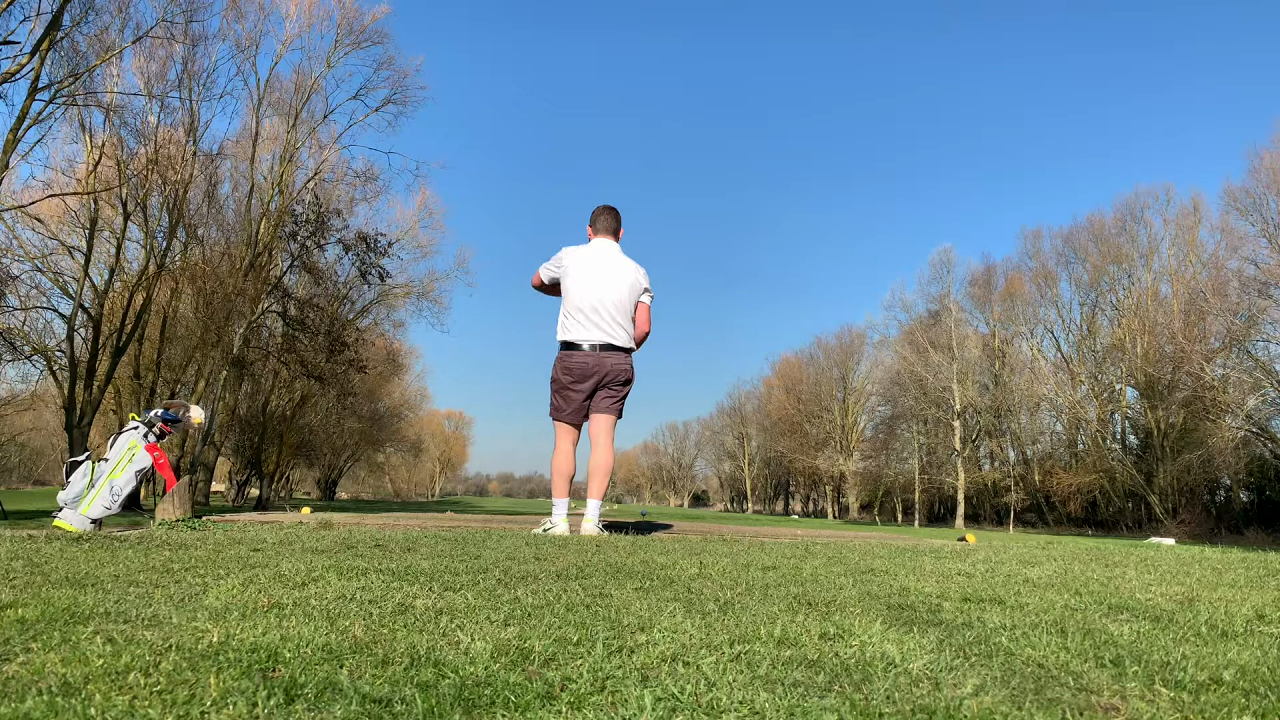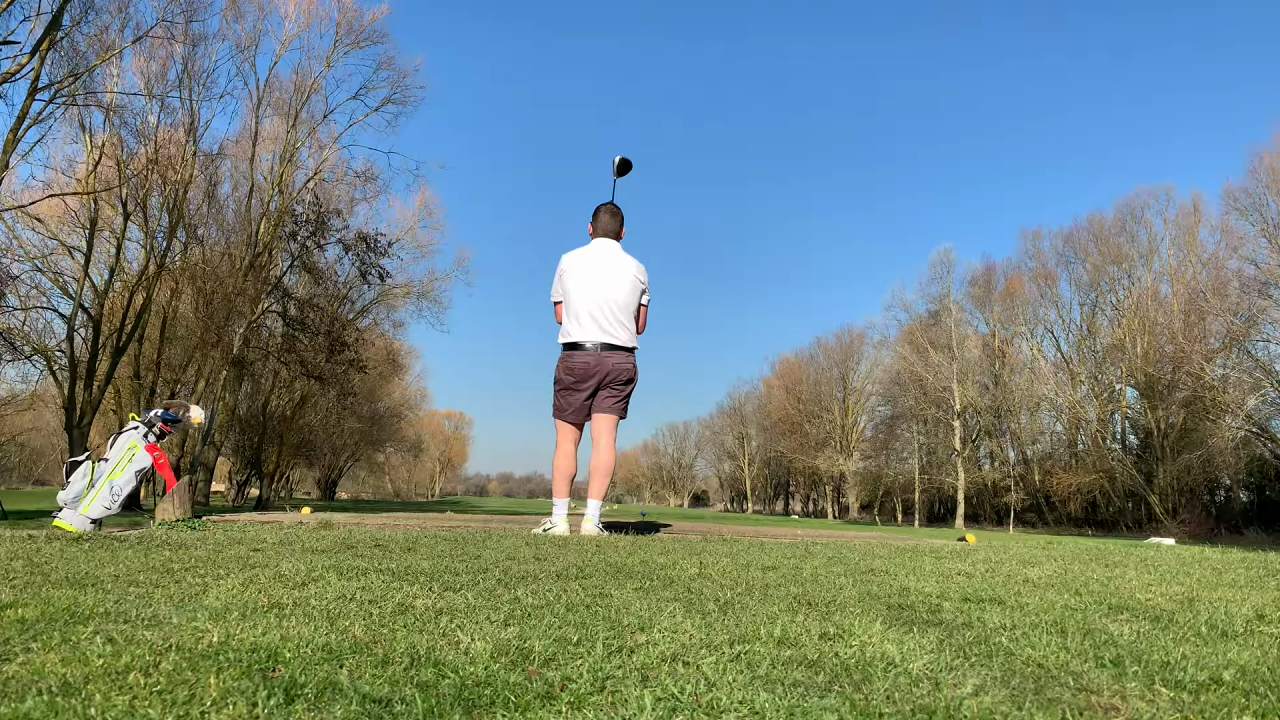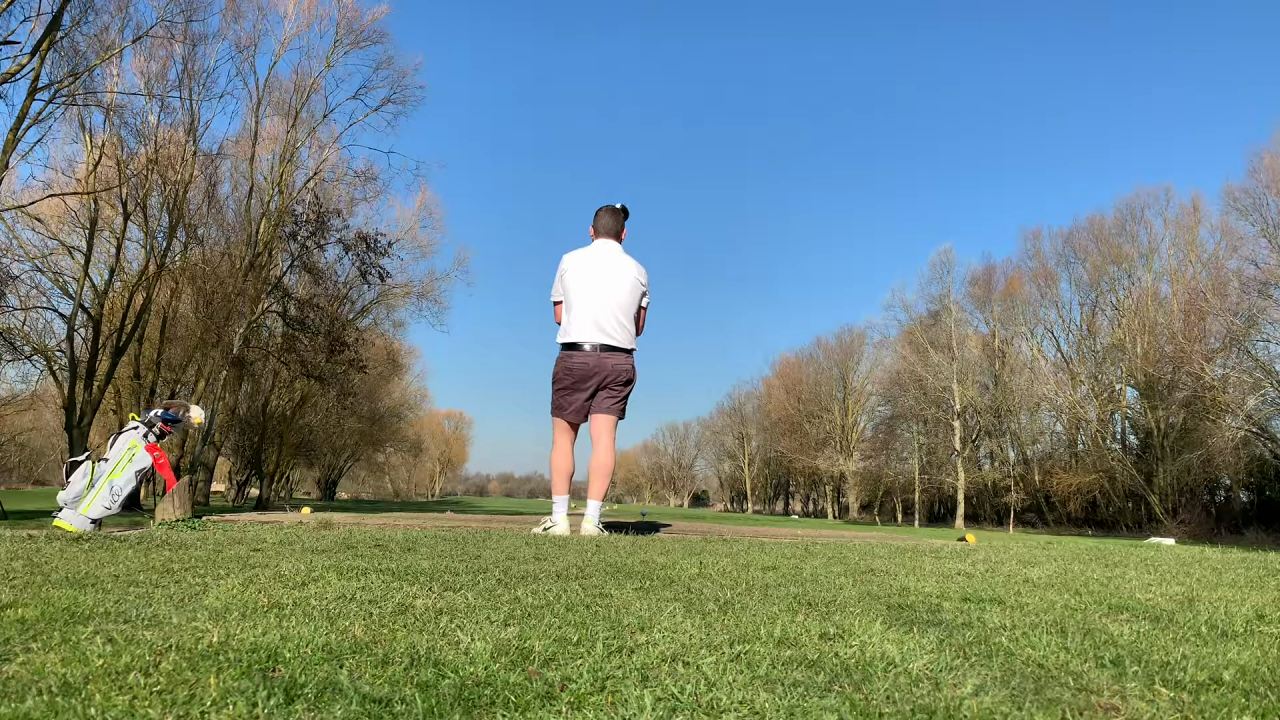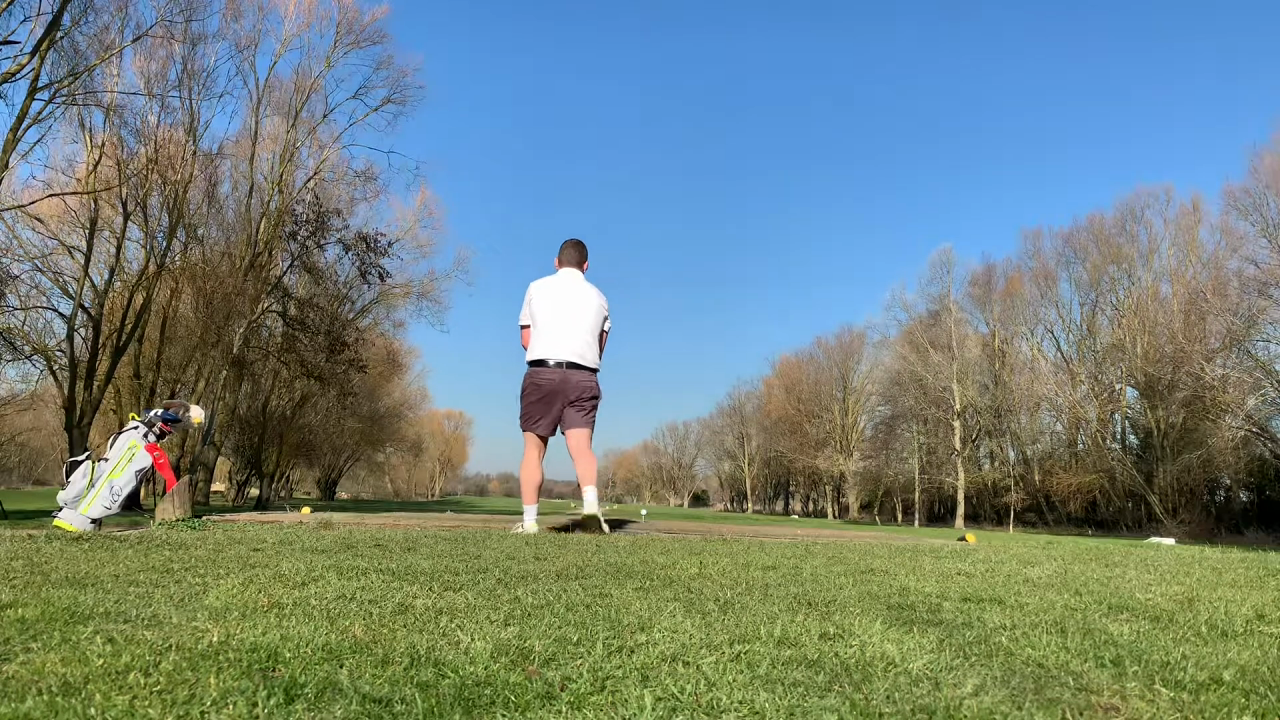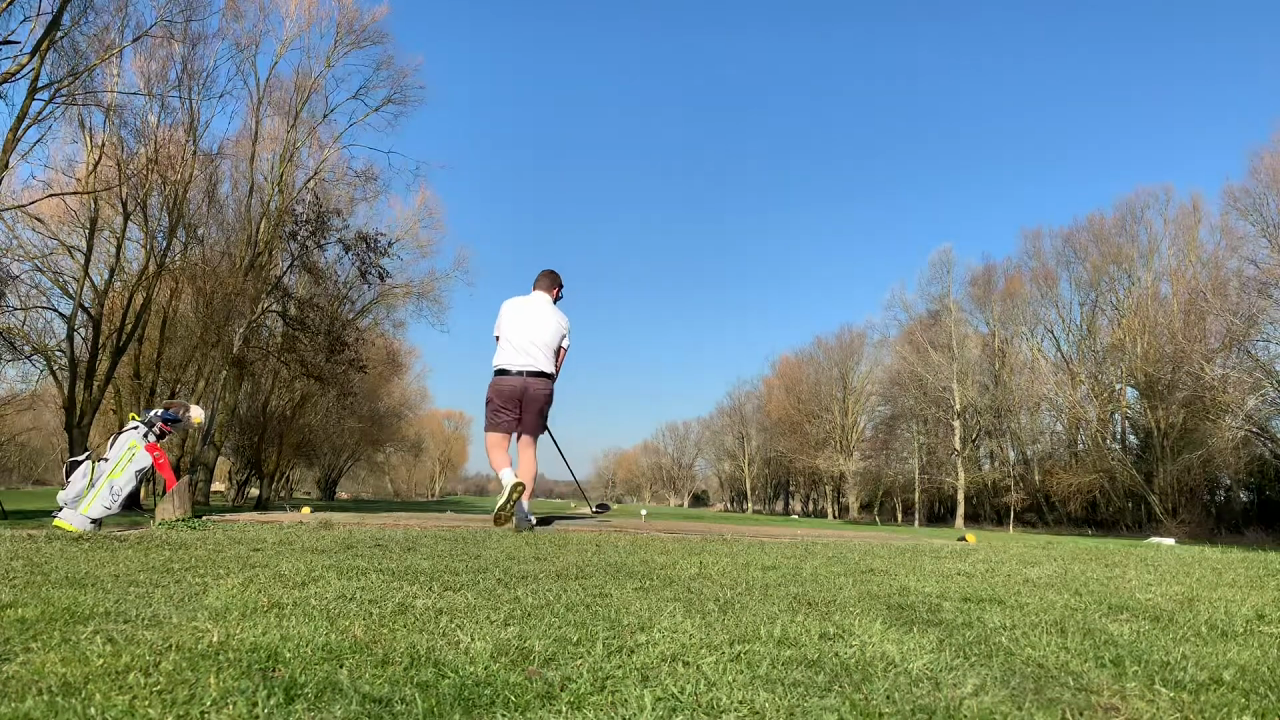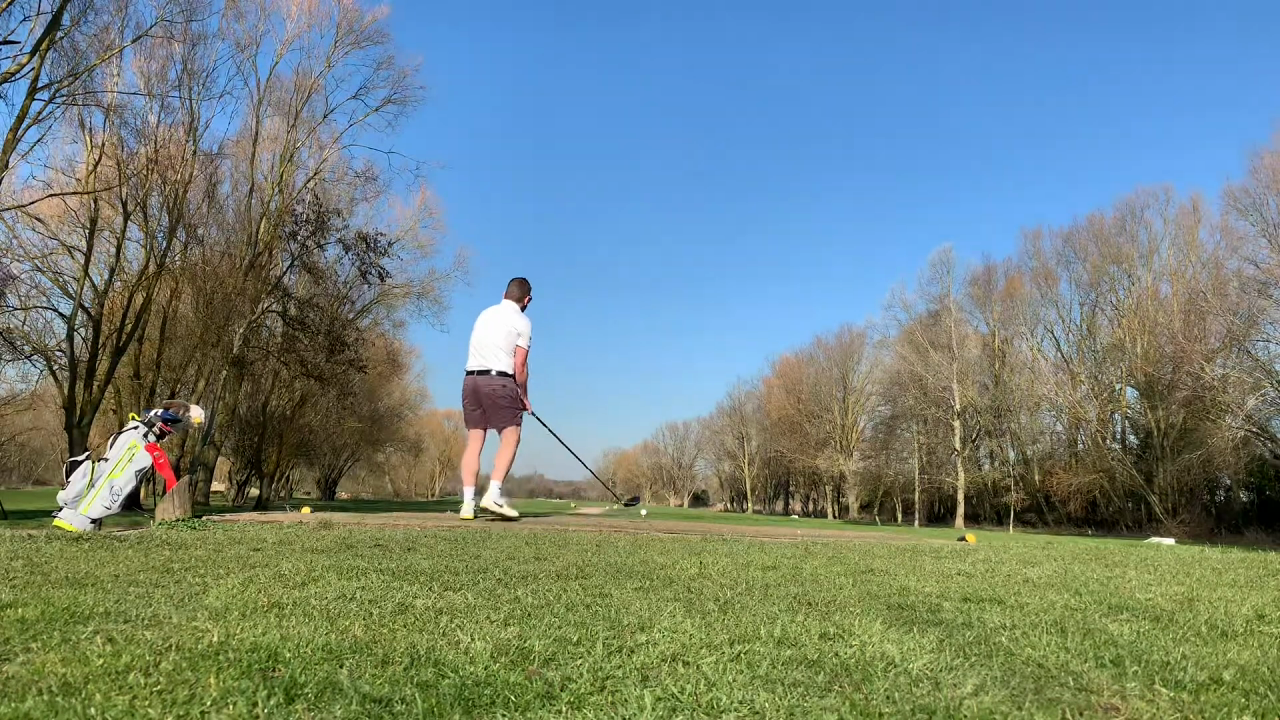
dt=0.7s
person 1, frame 1
left shoulder: (570, 256)
right shoulder: (636, 271)
left elbow: (538, 282)
right elbow: (643, 327)
left hip: (574, 358)
right hip: (617, 361)
left knee: (565, 440)
right knee: (602, 438)
left ankle: (558, 518)
right ankle: (592, 518)
person 1, frame 2
left shoulder: (569, 261)
right shoulder: (636, 269)
left elbow: (560, 315)
right elbow: (640, 325)
left hip: (577, 357)
right hip: (620, 359)
left knee: (567, 440)
right knee: (604, 439)
left ankle: (559, 518)
right ankle: (592, 519)
person 1, frame 3
left shoulder: (570, 261)
right shoulder: (637, 271)
left elbow: (559, 315)
right elbow: (638, 326)
left hip: (575, 358)
right hip: (618, 361)
left knee: (563, 438)
right knee: (604, 439)
left ankle: (559, 518)
right ankle: (592, 519)
person 1, frame 4
left shoulder: (537, 287)
right shoulder: (598, 298)
left elbow: (526, 340)
right elbow: (599, 347)
left hip: (542, 374)
right hip: (583, 377)
left knee: (533, 451)
right knee: (581, 448)
left ankle: (529, 520)
right ankle: (590, 503)
person 1, frame 5
left shoulder: (508, 305)
right shoulder: (560, 319)
right elbow: (557, 364)
left hip: (505, 381)
right hip: (540, 384)
left knee: (496, 446)
right knee: (527, 450)
left ankle: (510, 482)
right ankle: (521, 513)
person 1, frame 6
left shoulder: (485, 314)
right shoulder: (522, 321)
right elbow: (519, 366)
right wrist: (524, 397)
left hip: (471, 380)
right hip: (499, 382)
left knee: (474, 443)
right knee: (510, 439)
left ankle: (468, 503)
right ankle: (493, 495)
